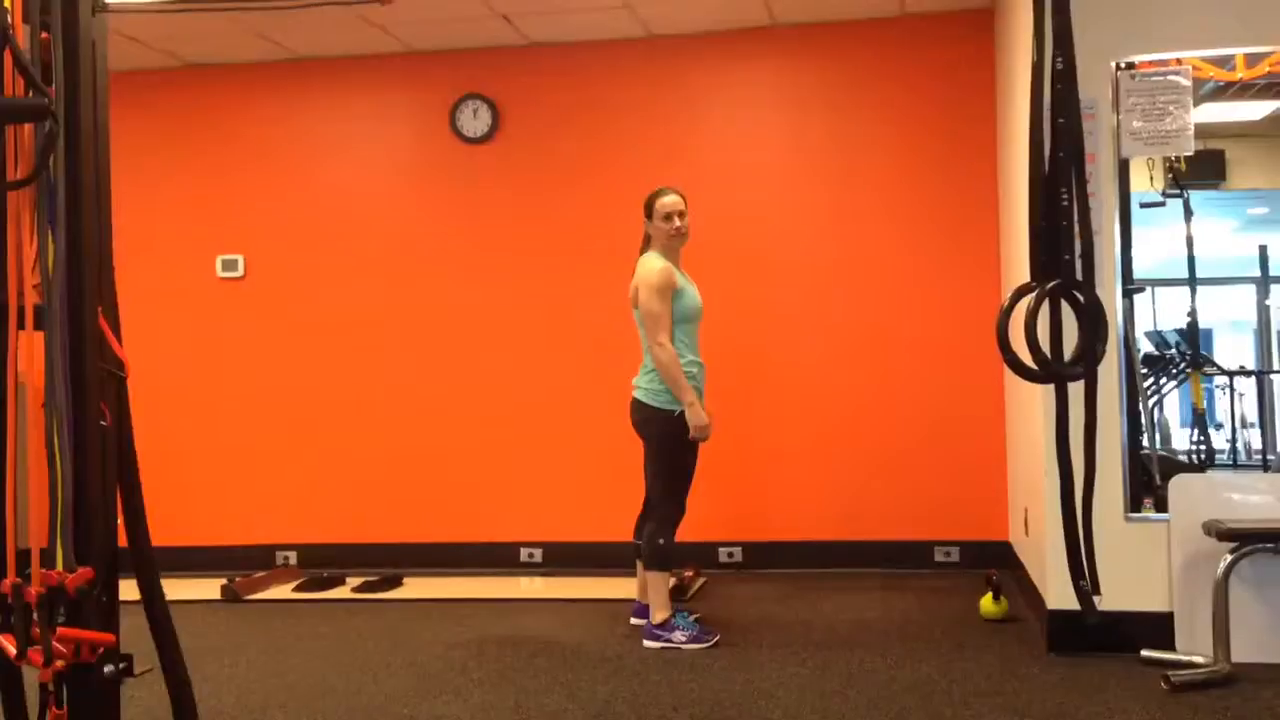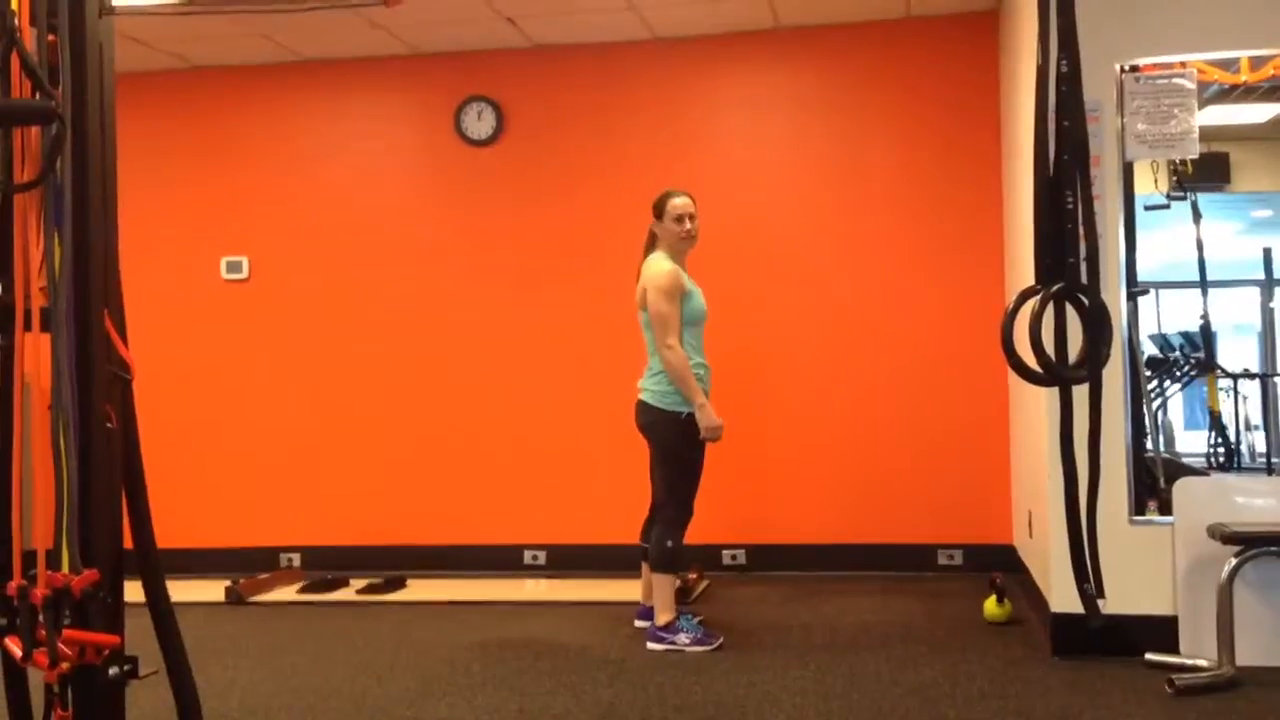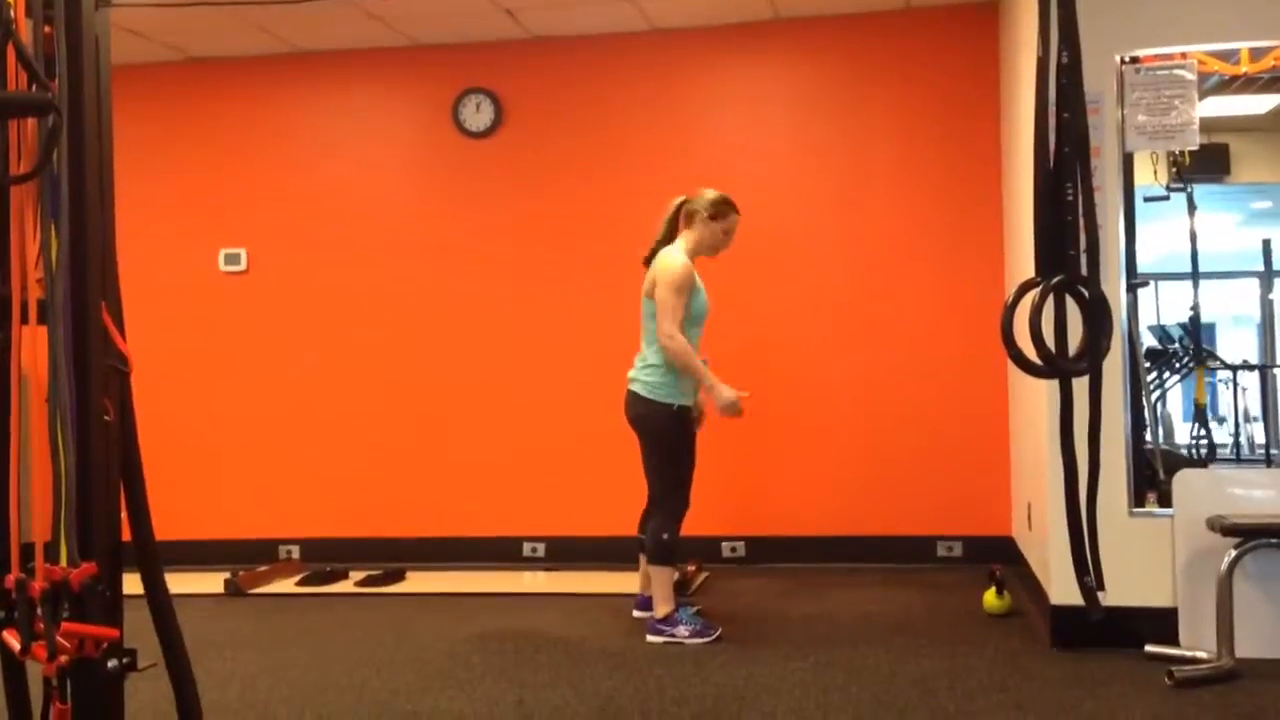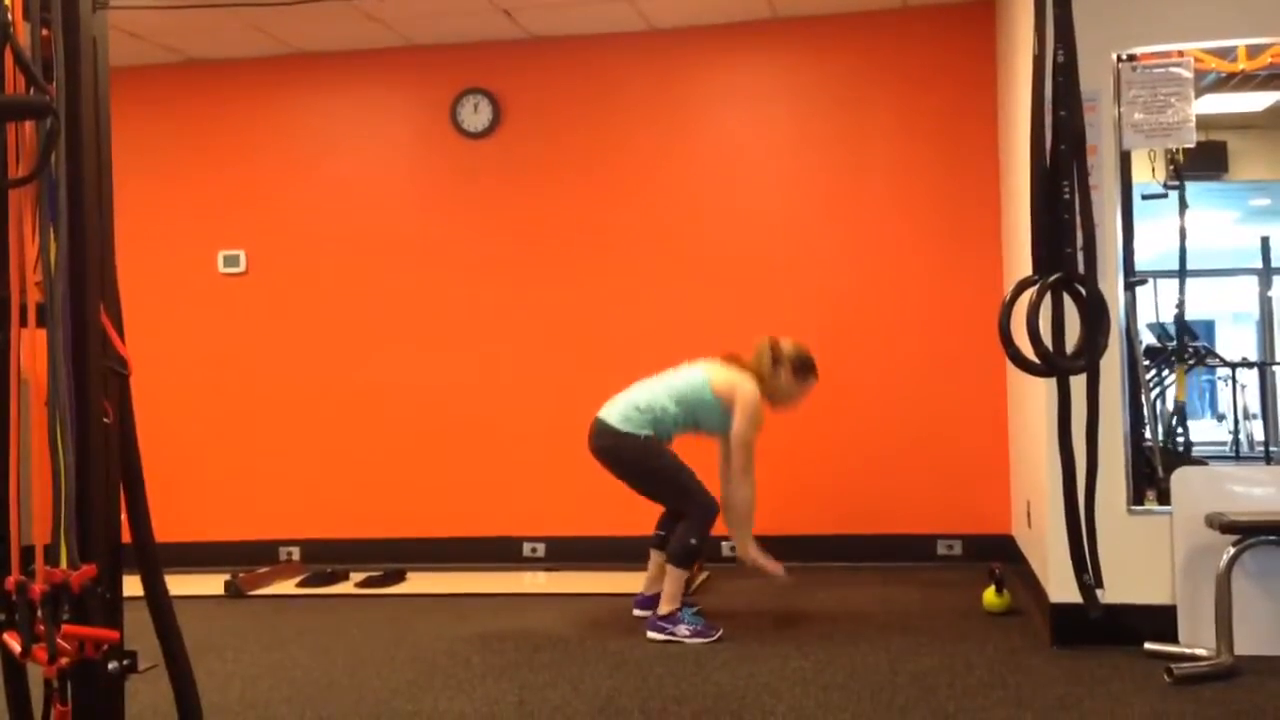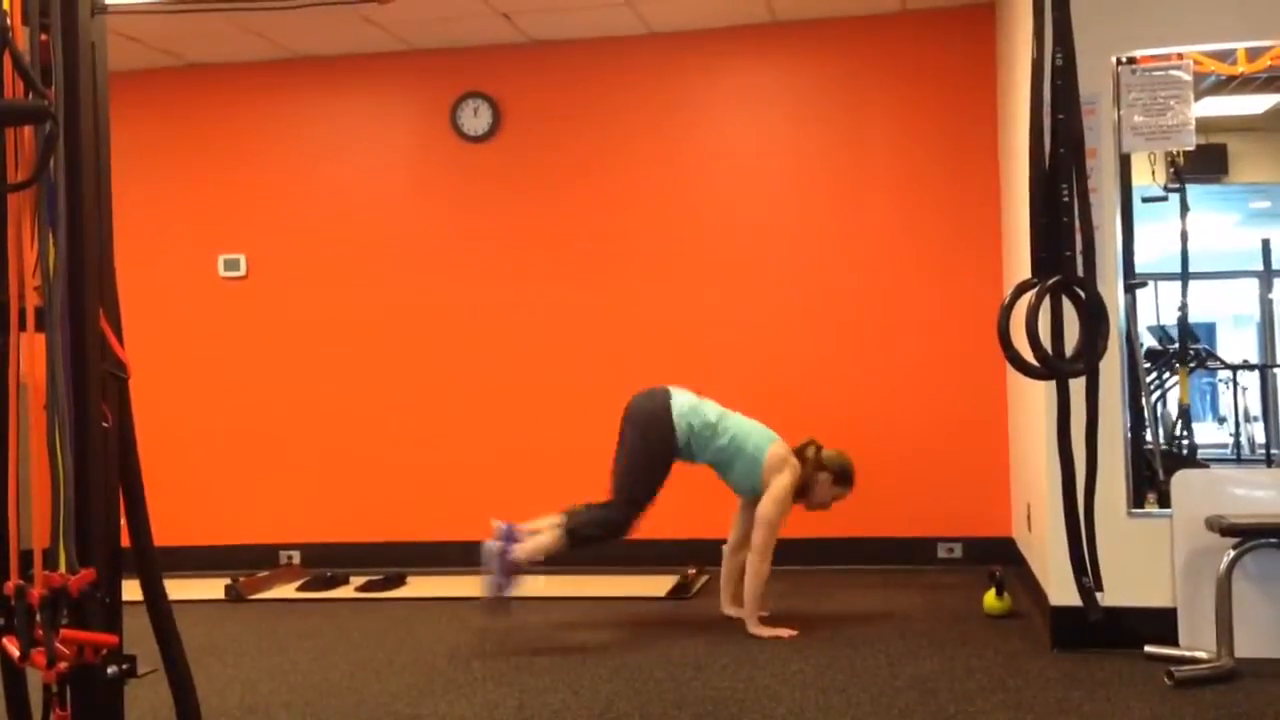
dt=0.5s
person 1, frame 1
left shoulder: (671, 269)
right shoulder: (655, 270)
right elbow: (660, 346)
left wrist: (693, 402)
right wrist: (692, 406)
left hip: (667, 405)
right hip: (664, 407)
left knee: (658, 506)
right knee: (667, 509)
left ankle: (647, 603)
right ankle: (660, 623)
person 1, frame 2
left shoulder: (672, 270)
right shoulder: (663, 272)
right elbow: (669, 348)
left wrist: (698, 405)
right wrist: (703, 407)
left hip: (668, 407)
right hip: (672, 409)
left knee: (665, 509)
right knee: (675, 511)
left ankle: (651, 605)
right ankle: (664, 626)
person 1, frame 3
left shoulder: (676, 261)
right shoulder: (675, 263)
right elbow: (669, 337)
left wrist: (694, 391)
right wrist: (716, 388)
left hip: (655, 397)
right hip: (660, 400)
left knee: (663, 498)
right knee: (671, 502)
left ankle: (649, 595)
right ankle: (663, 618)
person 1, frame 4
left shoulder: (734, 383)
right shoulder: (749, 395)
left elbow: (730, 474)
right elbow: (741, 478)
left wrist: (739, 535)
right wrist: (747, 545)
left hip: (614, 429)
right hip: (625, 435)
left knee: (683, 506)
right knee: (700, 510)
left ankle: (650, 594)
right ankle: (666, 616)
person 1, frame 5
left shoulder: (769, 476)
right shoulder: (787, 477)
left elbow: (738, 542)
right elbow: (759, 553)
left wrist: (729, 603)
right wrist: (753, 622)
left hip: (663, 411)
right hip: (665, 418)
left knee: (618, 510)
right knee: (619, 516)
left ankle: (514, 538)
right ankle: (512, 558)
